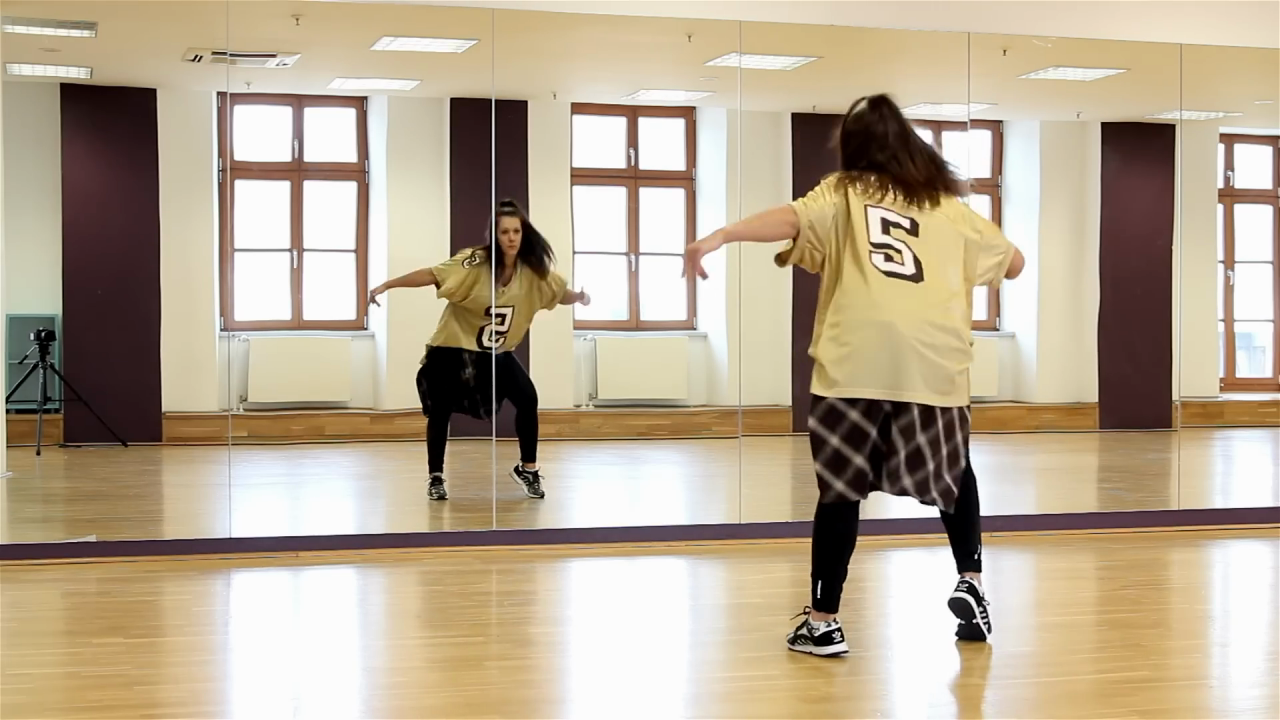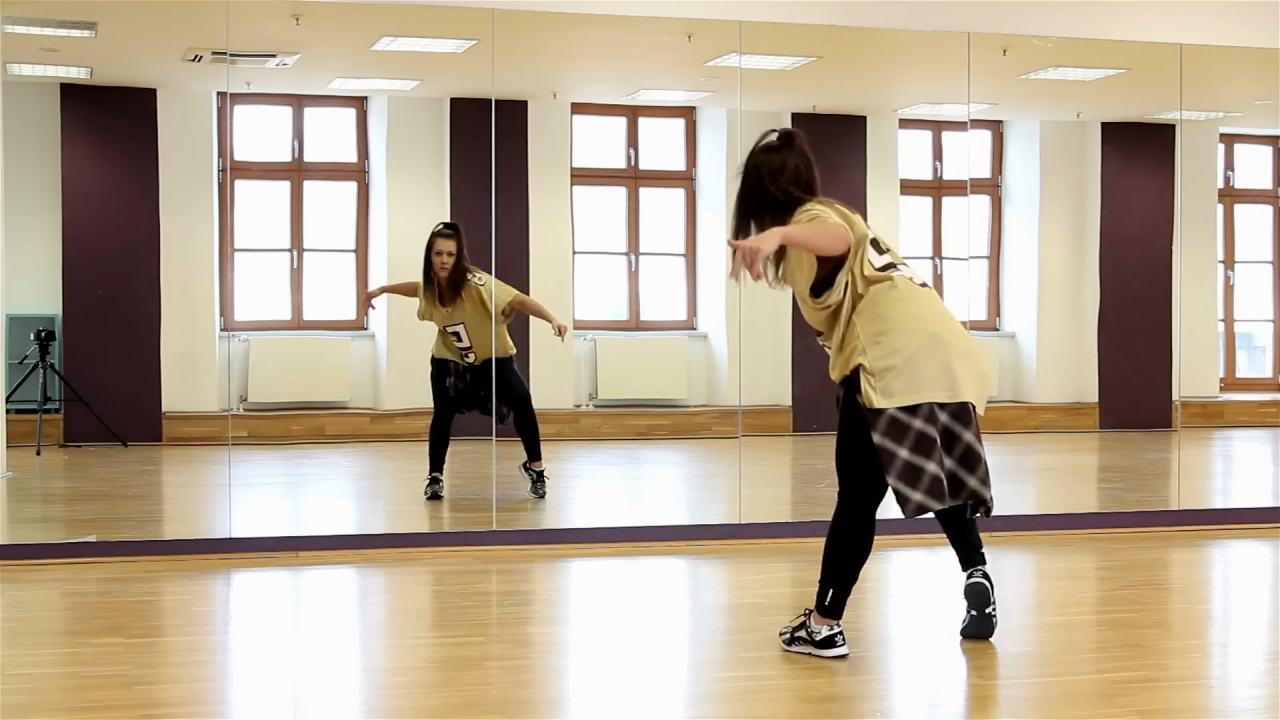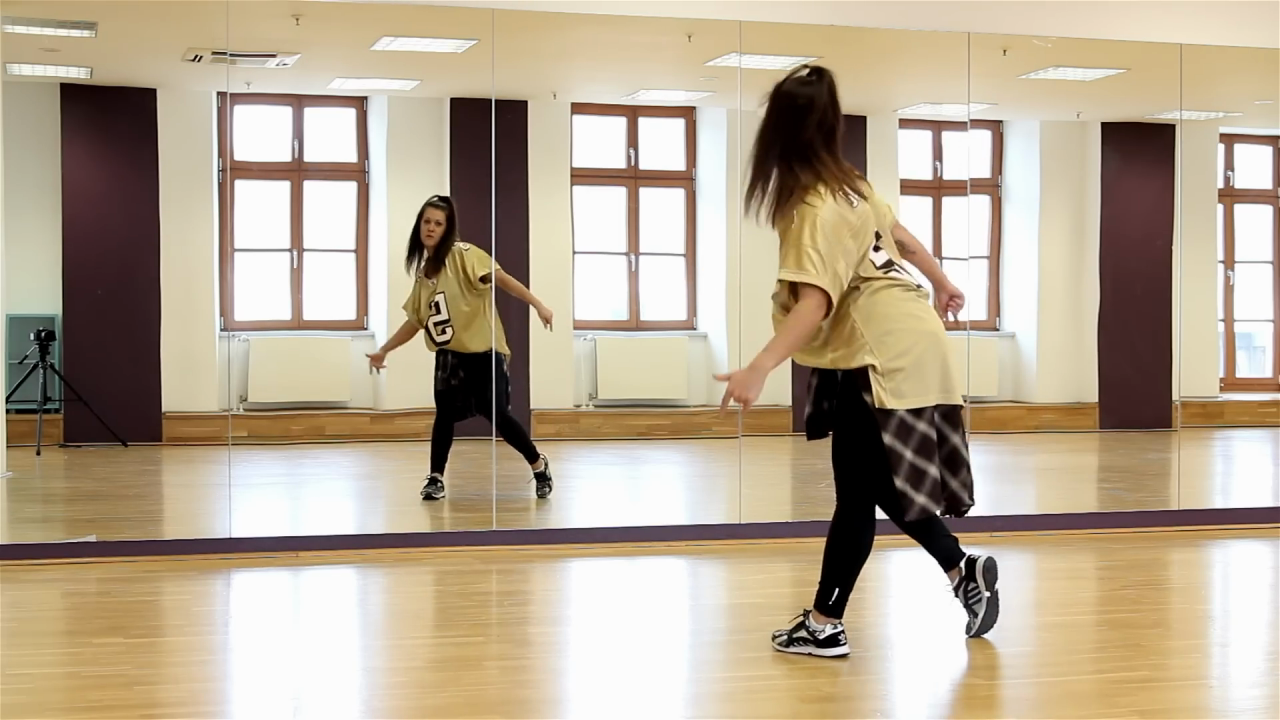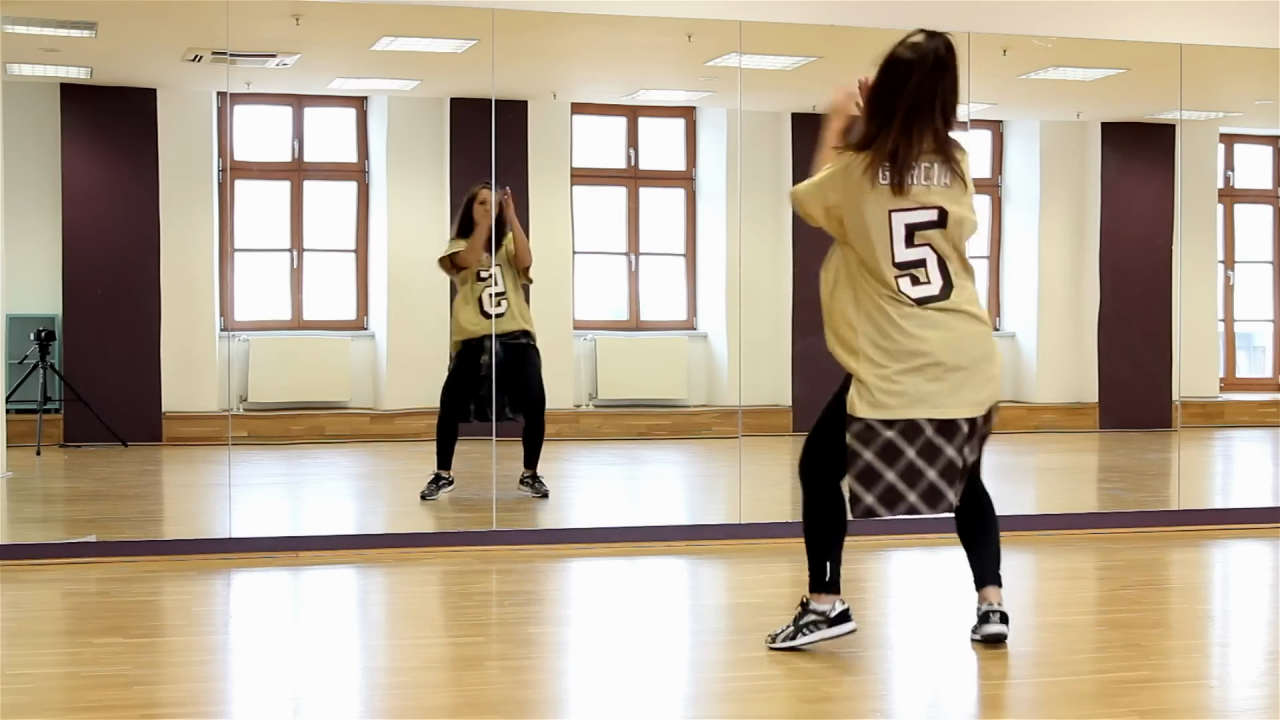
dt=0.5s
person 1, frame 1
left shoulder: (841, 192)
right shoulder: (946, 206)
left elbow: (791, 220)
right elbow: (1011, 262)
left wrist: (720, 233)
right wrist: (966, 273)
left hip: (859, 353)
right hip: (937, 353)
left knee: (840, 487)
right knee: (951, 475)
left ankle: (822, 622)
right ankle: (970, 581)
person 1, frame 2
left shoulder: (809, 221)
right shoulder: (834, 216)
left elbow: (838, 238)
left wrist: (778, 234)
left hip: (896, 359)
right hip: (948, 351)
left knee: (859, 496)
right knee: (946, 478)
left ankle: (824, 625)
right ankle: (977, 574)
person 1, frame 3
left shoulder: (814, 207)
right shoulder: (848, 184)
left elbow: (814, 299)
right elbow: (900, 233)
left wrist: (758, 370)
right wrist: (942, 283)
left hip: (882, 355)
right hip: (911, 345)
left knee: (859, 494)
right knee: (889, 486)
left ankle: (824, 624)
right ankle: (965, 572)
person 1, frame 4
left shoulder: (855, 171)
right shoulder: (954, 167)
left elbow: (810, 199)
left wrist: (836, 122)
left hip: (893, 365)
right hip: (965, 356)
left knee: (821, 468)
right knee: (960, 479)
left ankle: (824, 605)
right ankle: (992, 604)
person 2, frame 1
left shoulder: (535, 268)
right shoulder: (474, 263)
left elbow: (560, 293)
right elbow: (432, 275)
left wrist: (579, 297)
right wrist: (386, 284)
left hip: (497, 352)
right hip: (452, 348)
left knee: (527, 399)
right knee: (440, 409)
left ankle: (527, 469)
right ankle: (436, 477)
person 2, frame 2
left shoulder: (477, 283)
right shoulder: (432, 285)
left elbow: (518, 300)
left wrist: (553, 320)
right wrist: (381, 289)
left hip: (493, 357)
right hip: (450, 359)
left knee: (521, 401)
right knee: (443, 413)
left ankle: (535, 467)
right ankle: (435, 477)
person 2, frame 3
left shoulder: (463, 253)
right shoulder: (422, 271)
left elbow: (501, 278)
right elbow: (415, 321)
left wrist: (538, 305)
right wrist: (384, 351)
left hip: (482, 349)
right hip: (448, 354)
left knee: (497, 414)
right knee: (446, 413)
left ankle: (538, 465)
right ankle: (435, 480)
person 2, frame 4
left shoulder: (507, 242)
right shoulder: (458, 245)
left elbow: (524, 262)
right elbow: (471, 259)
left wrist: (511, 218)
right wrist: (485, 220)
left hip: (515, 337)
right hip: (474, 340)
left knee: (533, 405)
right knee: (452, 404)
left ankle: (530, 474)
right ankle: (442, 474)
